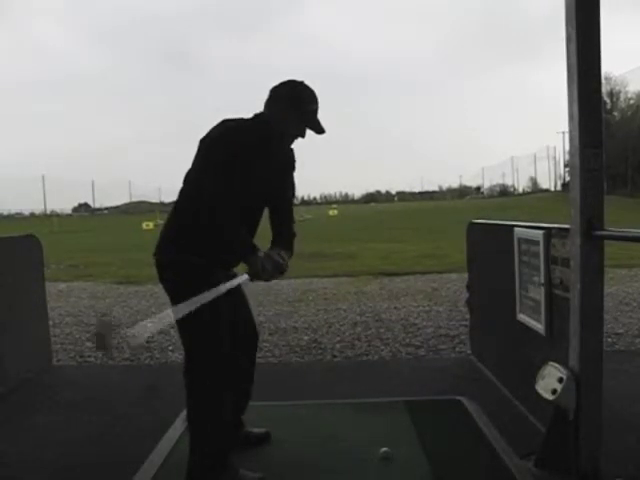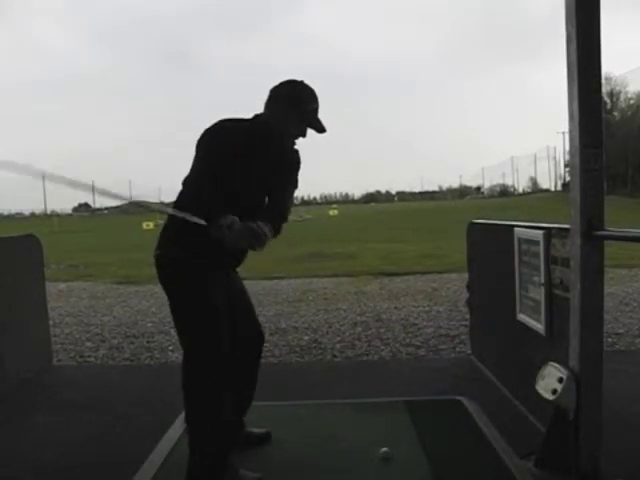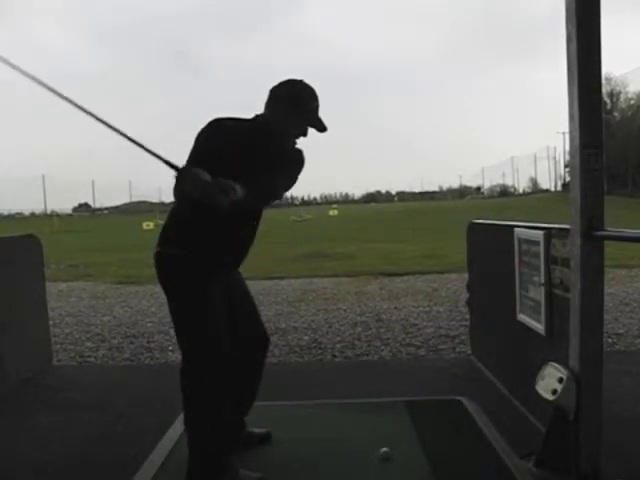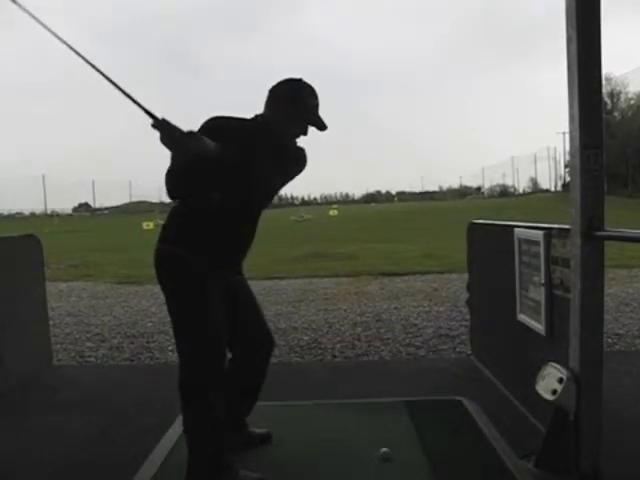
dt=0.4s
person 1, frame 1
left shoulder: (280, 155)
right shoulder: (227, 138)
left elbow: (283, 208)
right elbow: (211, 207)
left wrist: (281, 249)
right wrist: (249, 254)
left hip: (218, 260)
right hip: (186, 259)
left knee: (242, 341)
right knee: (210, 356)
left ankle: (228, 428)
person 1, frame 2
left shoulder: (286, 157)
right shoulder: (224, 136)
left elbow: (280, 203)
right elbow: (198, 193)
left wrist: (264, 226)
right wrist: (222, 222)
left hip: (219, 262)
right hip: (186, 258)
left knee: (248, 341)
right knee: (209, 357)
left ankle: (229, 428)
person 1, frame 3
left shoulder: (290, 157)
right shoulder: (222, 133)
left elbow: (269, 188)
right elbow: (183, 193)
left wrist: (236, 191)
right wrist: (196, 184)
left hip: (222, 263)
right hip: (185, 258)
left knee: (251, 342)
right knee: (207, 357)
left ankle: (229, 429)
person 1, frame 4
left shoulder: (292, 156)
right shoulder: (220, 130)
left elbow: (256, 181)
right elbow: (177, 189)
left wrist: (211, 153)
right wrist: (184, 154)
left hip: (224, 263)
right hip: (184, 257)
left knee: (256, 343)
right knee: (204, 359)
left ankle: (230, 427)
